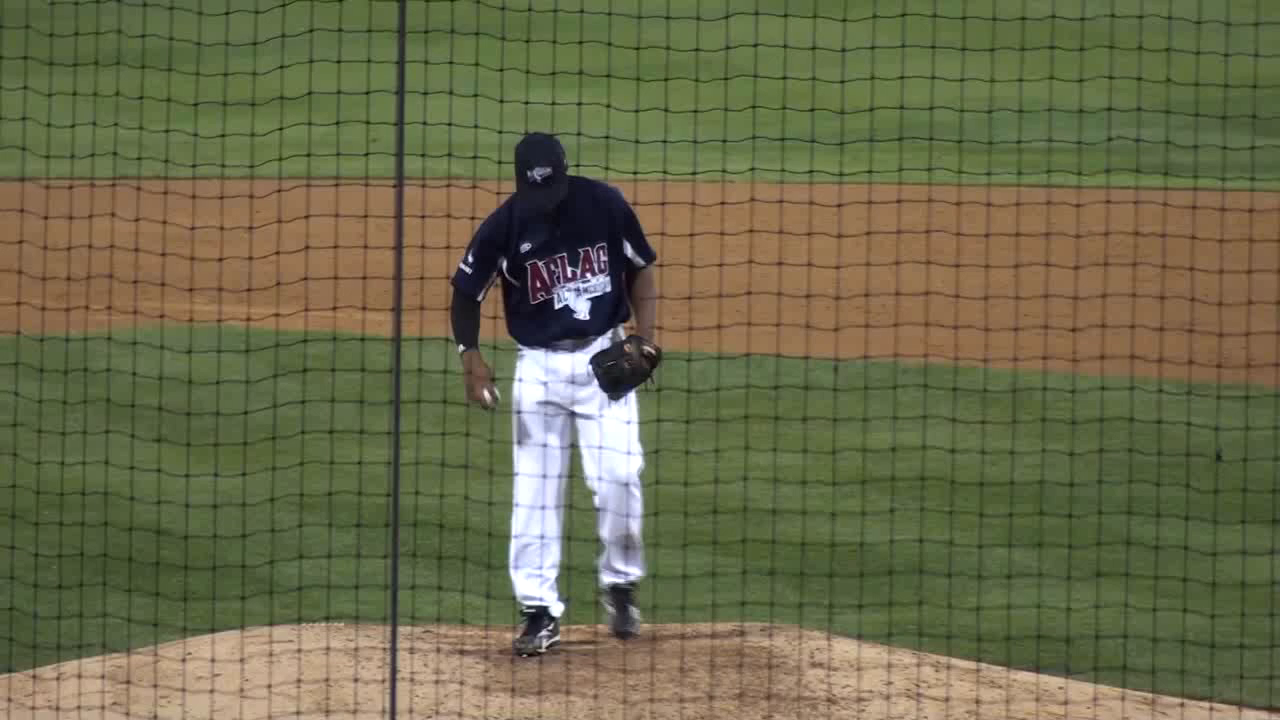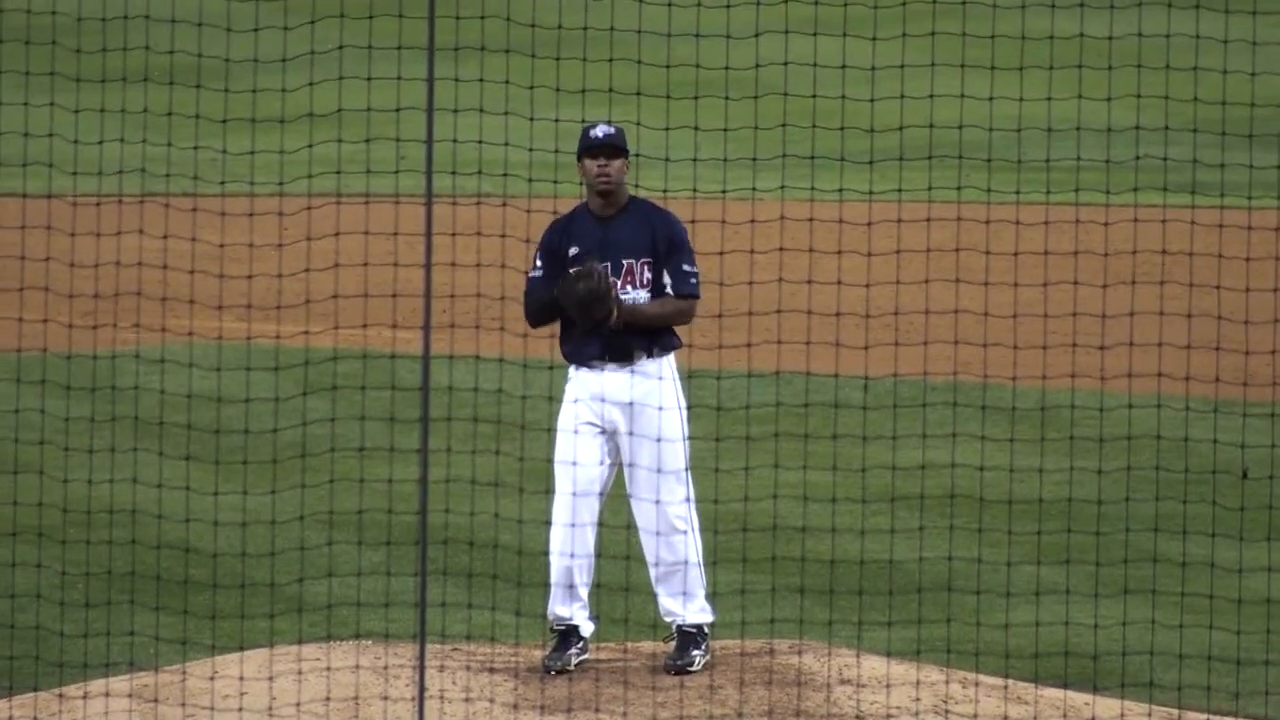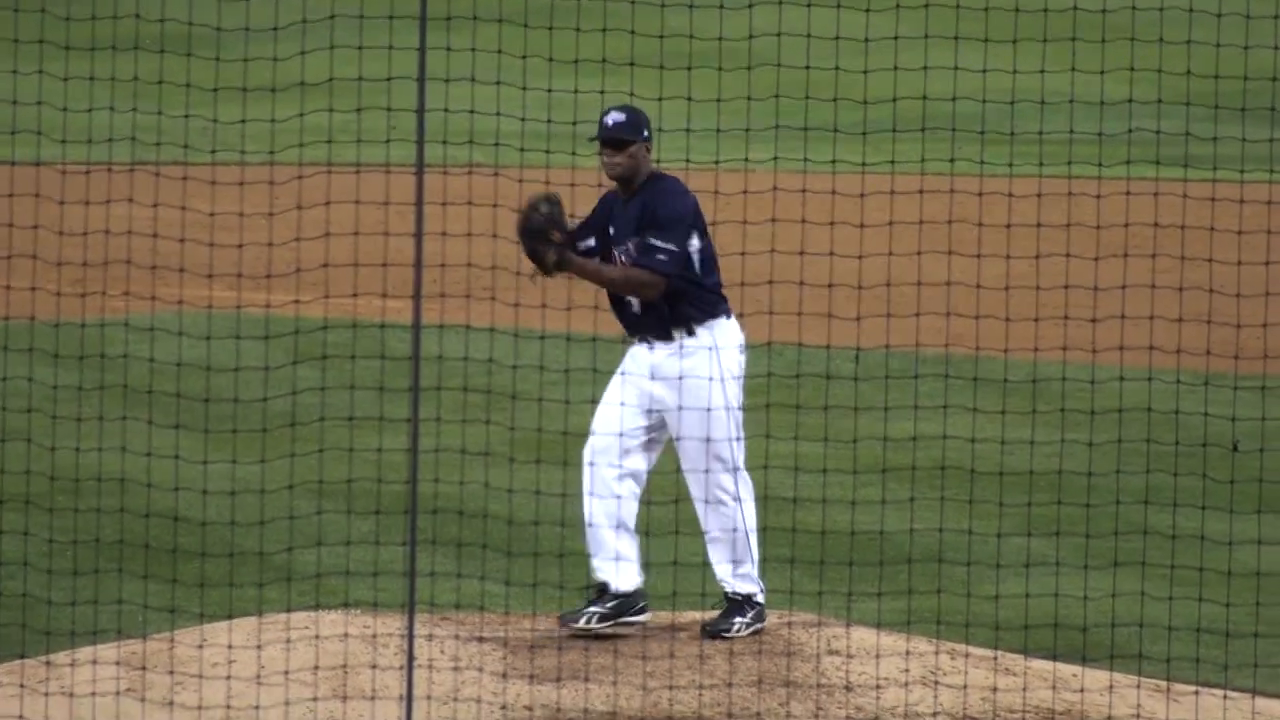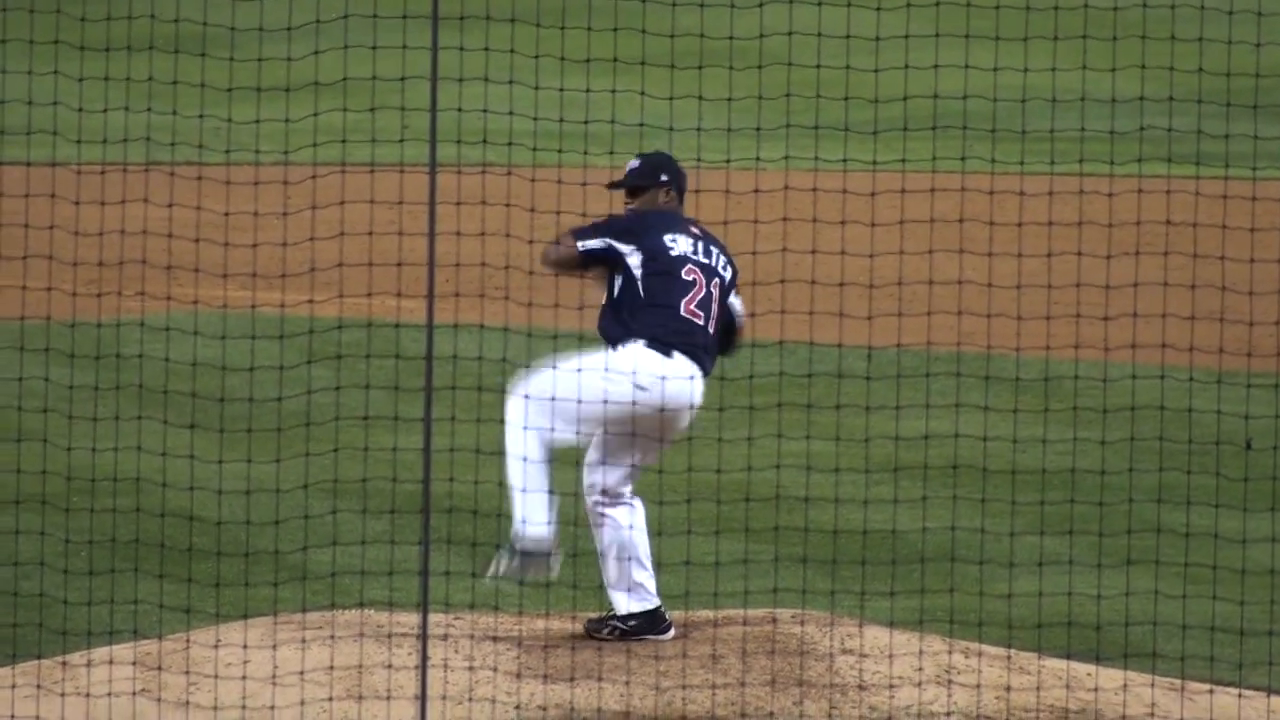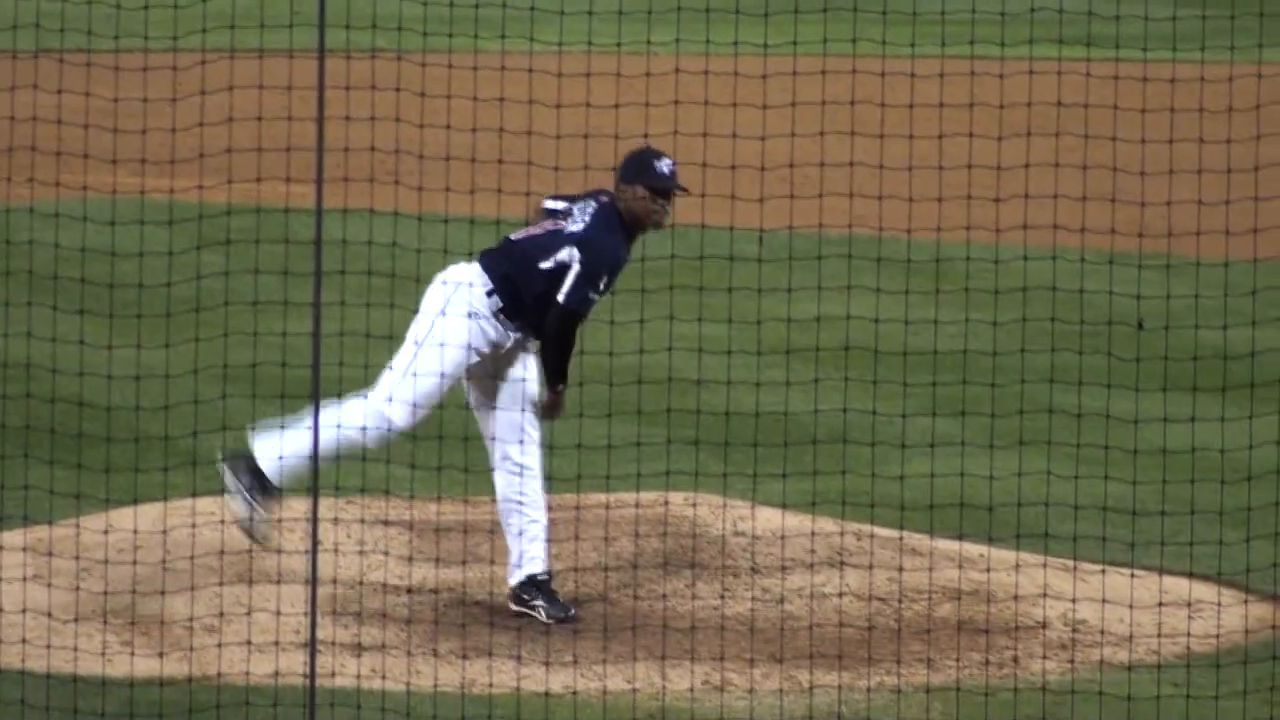
dt=1s
person 1, frame 1
left shoulder: (605, 204)
right shoulder: (502, 226)
left elbow: (641, 269)
right elbow: (466, 294)
left wrist: (644, 332)
right wrist: (470, 356)
left hip: (603, 357)
right hip: (538, 365)
left knee: (617, 479)
right knee: (534, 490)
left ankle: (620, 582)
right ankle: (540, 610)
person 1, frame 2
left shoulder: (662, 225)
right shoulder: (561, 233)
left elbow: (685, 307)
right elbow: (533, 312)
left wrist: (622, 307)
right wrist: (569, 293)
left hip: (650, 378)
right hip: (585, 383)
left knee: (667, 507)
right knee: (572, 508)
left ankle: (691, 627)
right ankle: (571, 628)
person 1, frame 3
left shoulder: (670, 200)
right shoulder: (616, 205)
left elbow: (649, 282)
right elbow: (584, 251)
left wrist: (569, 262)
left hip: (703, 346)
right hip: (649, 350)
left knee: (716, 476)
right knee: (607, 460)
left ankle: (746, 597)
right ankle: (618, 590)
person 1, frame 4
left shoulder: (640, 227)
right shoulder: (717, 252)
left elbow: (557, 254)
right elbow: (730, 333)
left wrist: (597, 261)
left hip: (638, 370)
right hip: (686, 387)
left knee: (527, 400)
right knee: (609, 487)
left ankle: (533, 541)
right ankle: (641, 611)
person 1, frame 5
left shoulder: (595, 206)
right shoulder: (605, 244)
right elbow: (560, 323)
right wrist: (557, 386)
left hip: (511, 333)
right hip: (470, 311)
left knee: (519, 454)
right knee: (388, 412)
left ankle: (531, 580)
